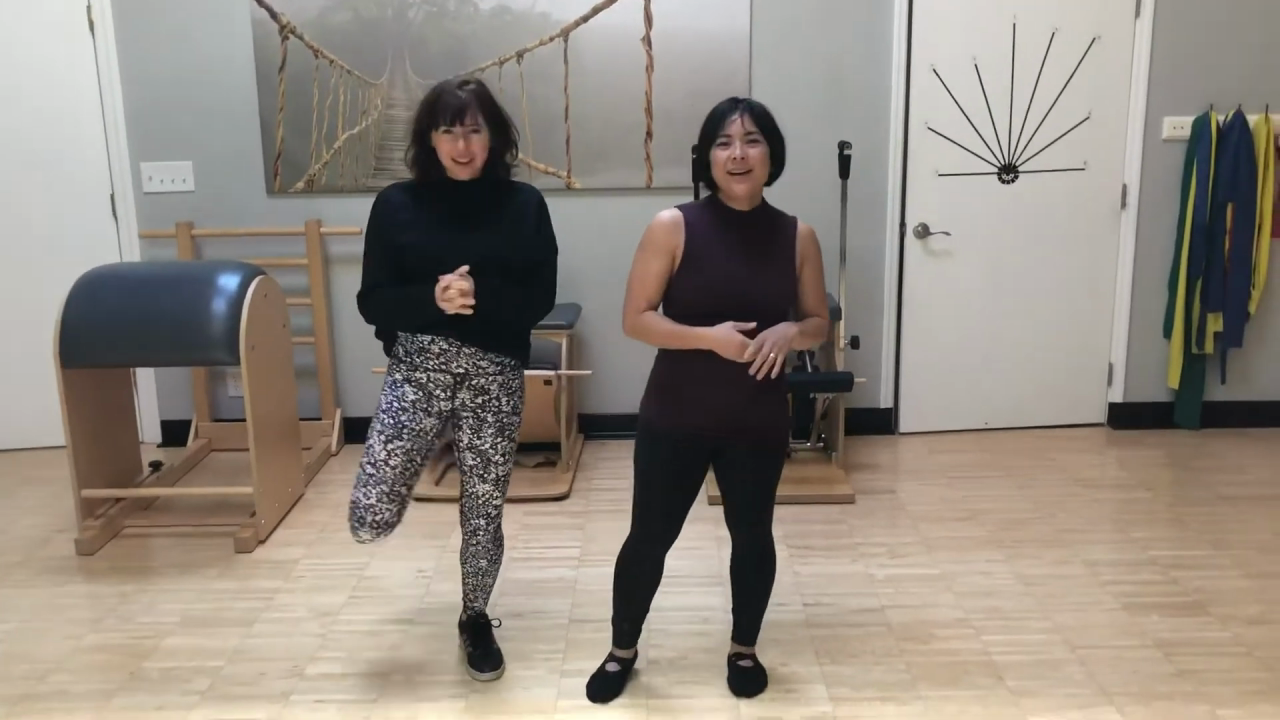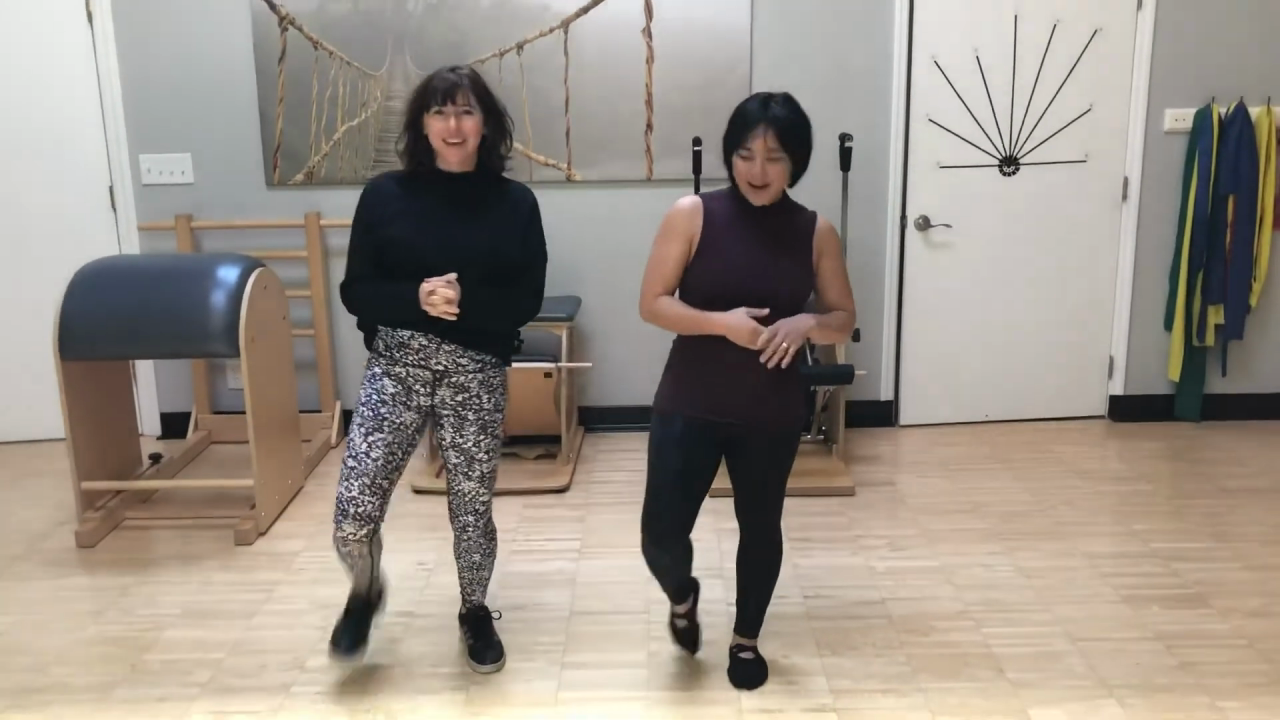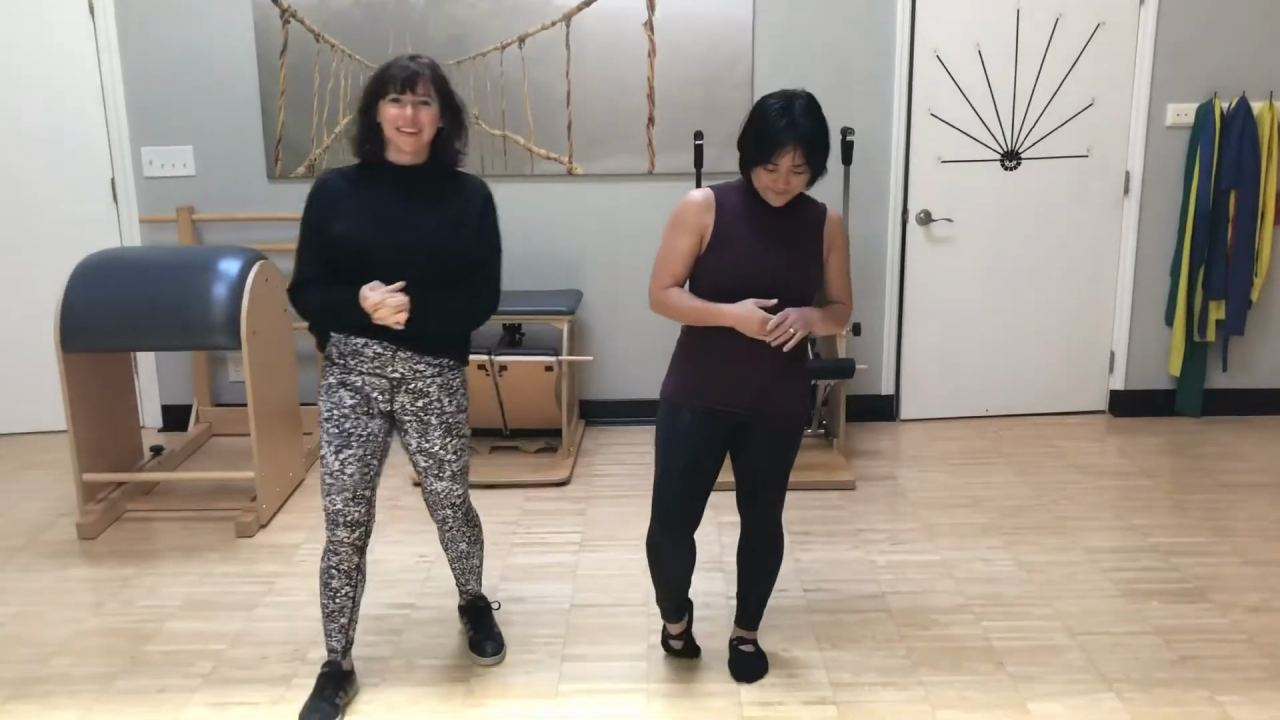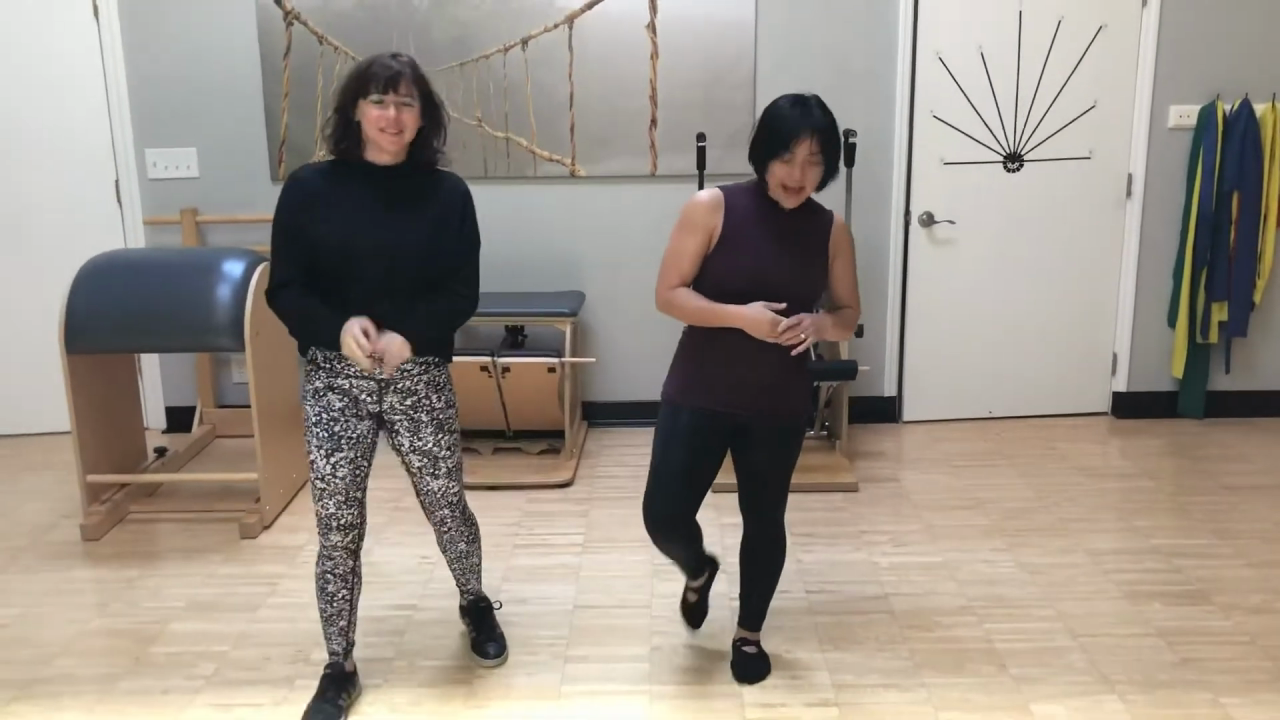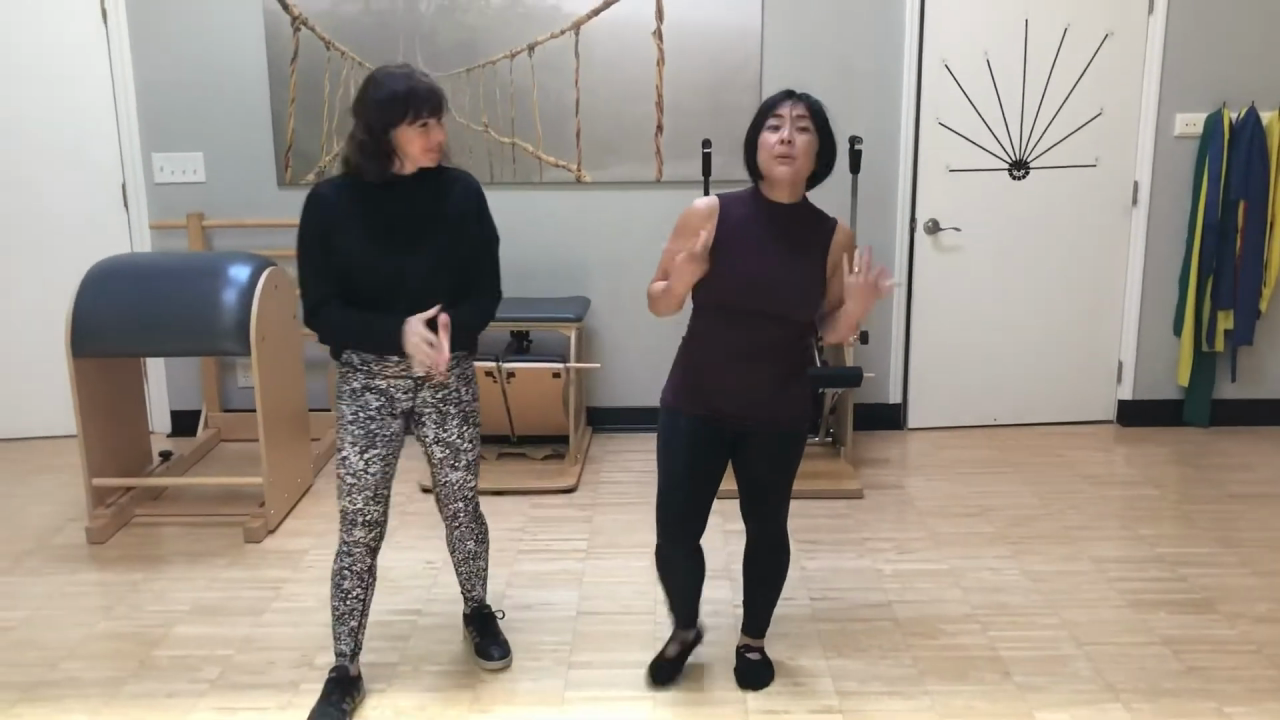
dt=0.3s
person 1, frame 1
left shoulder: (524, 205)
right shoulder: (397, 205)
left elbow: (540, 299)
right elbow: (373, 301)
left wrist: (480, 296)
right wrist: (433, 298)
left hip: (495, 375)
right hip: (416, 368)
left knee: (483, 513)
right knee: (369, 519)
left ankle: (476, 620)
right ankle: (396, 484)
person 1, frame 2
left shoulder: (514, 202)
right shoulder: (386, 195)
left elbow: (527, 301)
right elbow: (356, 292)
left wrist: (465, 300)
right wrist: (417, 298)
left hip: (476, 372)
right hip: (396, 365)
left knee: (472, 509)
right knee: (354, 514)
left ankle: (475, 613)
right ankle: (365, 593)
person 1, frame 3
left shoulder: (468, 197)
right shoulder: (335, 190)
left elbow: (481, 299)
right elbow: (305, 290)
left wrist: (413, 310)
right wrist: (358, 303)
left hip: (434, 375)
right hip: (349, 374)
left knee: (451, 506)
right knee: (345, 526)
left ankle: (473, 603)
right ankle: (336, 666)
person 1, frame 4
left shoulder: (446, 194)
right shoulder: (309, 188)
left elbow: (461, 296)
right elbow: (284, 291)
left wrist: (409, 335)
right wrist: (339, 329)
left hip: (420, 376)
right hip: (333, 379)
left knee: (447, 506)
right knee: (338, 528)
left ankle: (475, 603)
person 1, frame 5
left shoulder: (461, 193)
right shoulder: (331, 203)
left elbow: (486, 290)
right elbow: (321, 310)
left wrist: (451, 329)
right wrist: (398, 331)
left hip: (449, 376)
right hip: (369, 380)
left knee: (461, 505)
right knee: (361, 526)
left ankle: (478, 611)
person 2, frame 1
left shoulder: (796, 237)
right shoulder: (673, 227)
left elbow: (819, 320)
right elbow: (635, 318)
left wrist: (788, 332)
right wrist: (708, 336)
left hip: (760, 420)
right hip: (674, 416)
left knee: (752, 535)
right knee: (649, 538)
left ankle: (744, 647)
right ankle: (622, 651)
person 2, frame 2
left shoulder: (815, 231)
right shoulder: (692, 214)
left elbow: (843, 318)
right elbow: (652, 303)
left wrist: (805, 324)
right wrist: (721, 322)
left hip: (772, 411)
right hip: (689, 404)
left knee: (761, 527)
right knee: (662, 530)
left ankle: (745, 639)
right ankle: (683, 597)
person 2, frame 3
left shoulder: (824, 224)
right shoulder: (703, 206)
left elbow: (840, 309)
right elbow: (661, 294)
left wrist: (808, 317)
right wrist: (731, 314)
left hip: (777, 402)
right hip: (696, 395)
left knee: (762, 519)
right knee: (671, 522)
left ankle: (746, 632)
right ankle: (675, 616)
person 2, frame 4
left shoulder: (831, 230)
right shoulder: (711, 207)
left elbow: (849, 313)
right elbow: (668, 294)
left wrist: (820, 324)
right wrist: (740, 316)
left hip: (779, 406)
right hip: (698, 394)
left knee: (764, 521)
right knee: (664, 513)
left ankle: (748, 633)
right ankle: (699, 570)
person 2, frame 5
left shoulder: (833, 237)
right shoulder: (707, 215)
left elbow: (829, 331)
right elbow: (657, 301)
left wrist: (856, 308)
right wrist: (675, 289)
left hip: (778, 414)
right hip: (695, 404)
left knee: (766, 529)
right knee: (676, 528)
left ankle: (752, 640)
right ankle: (684, 628)
